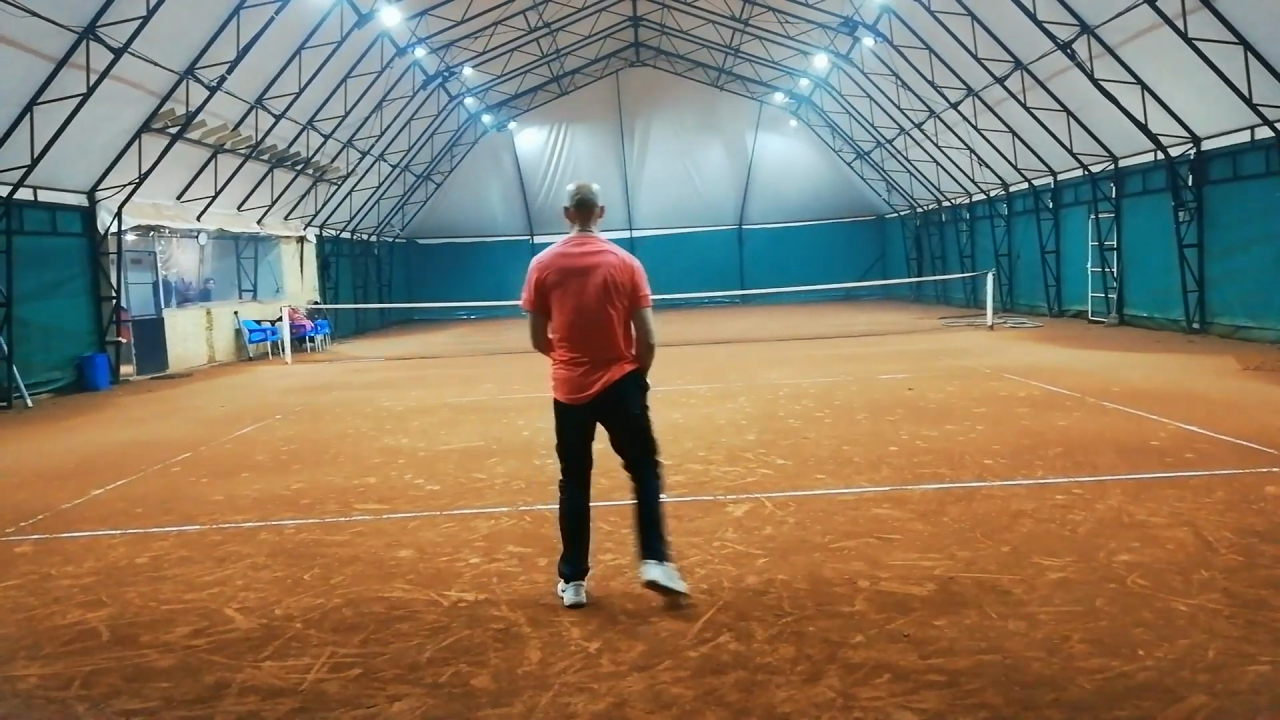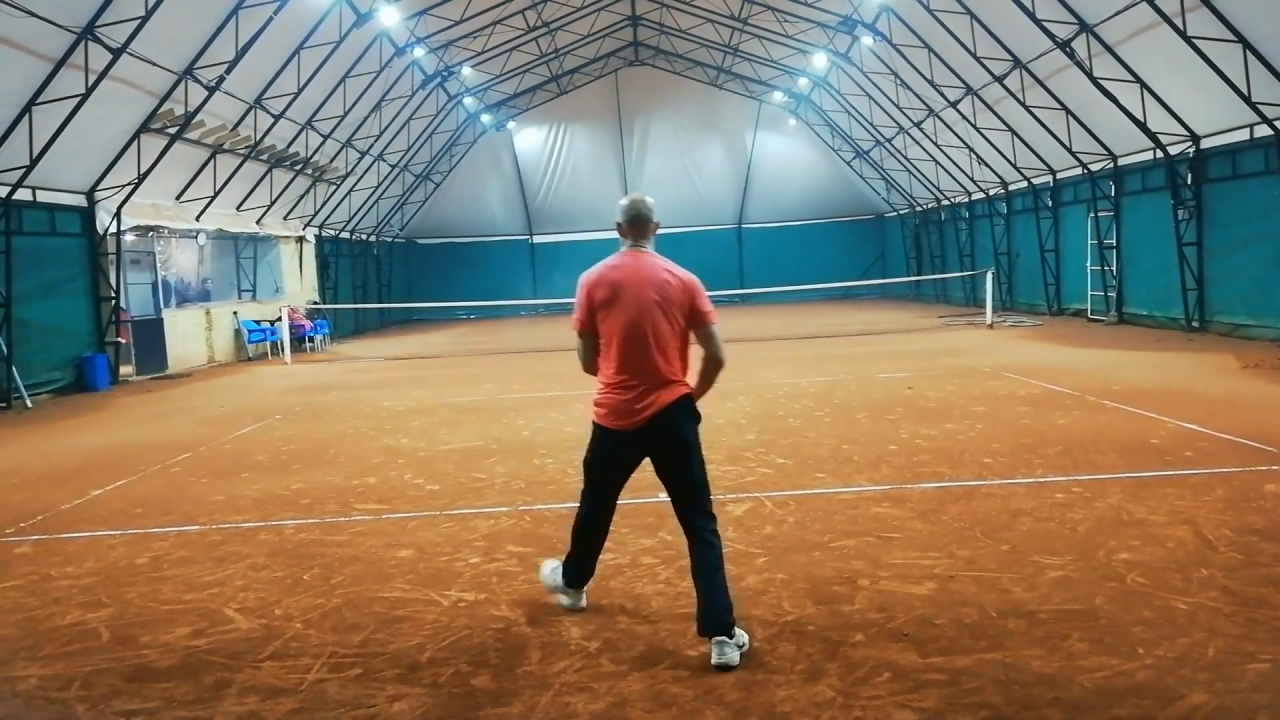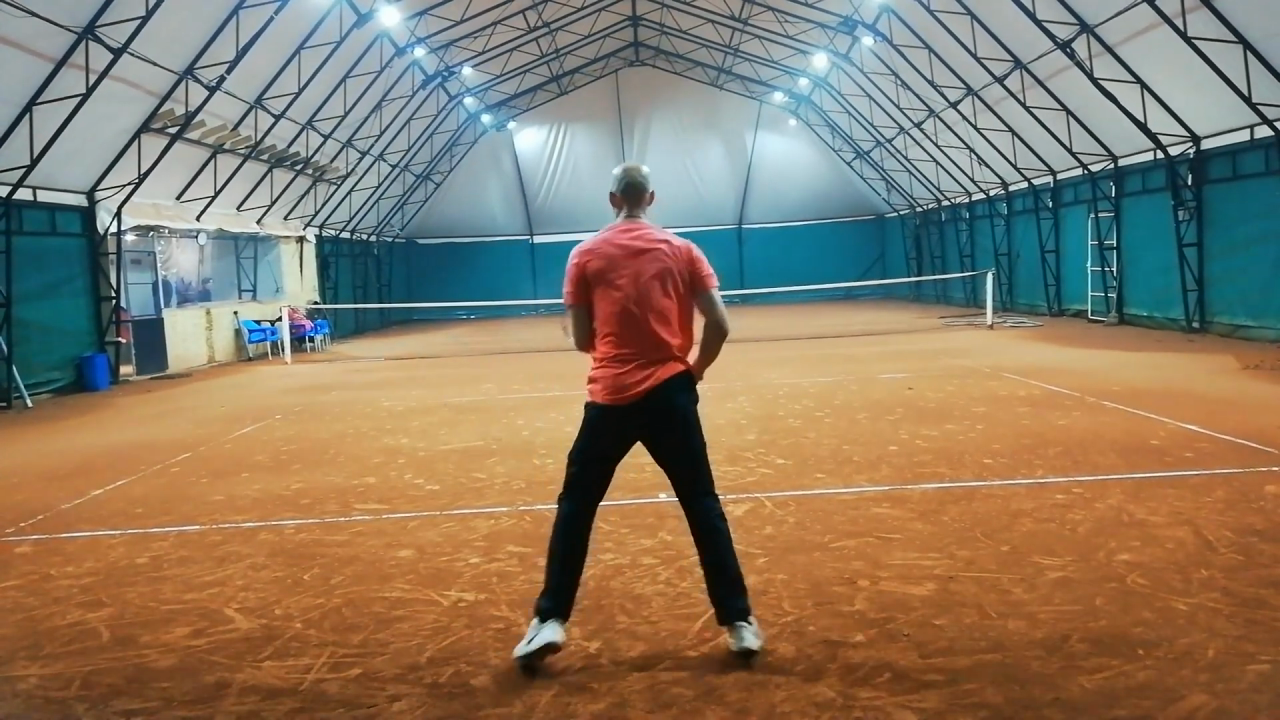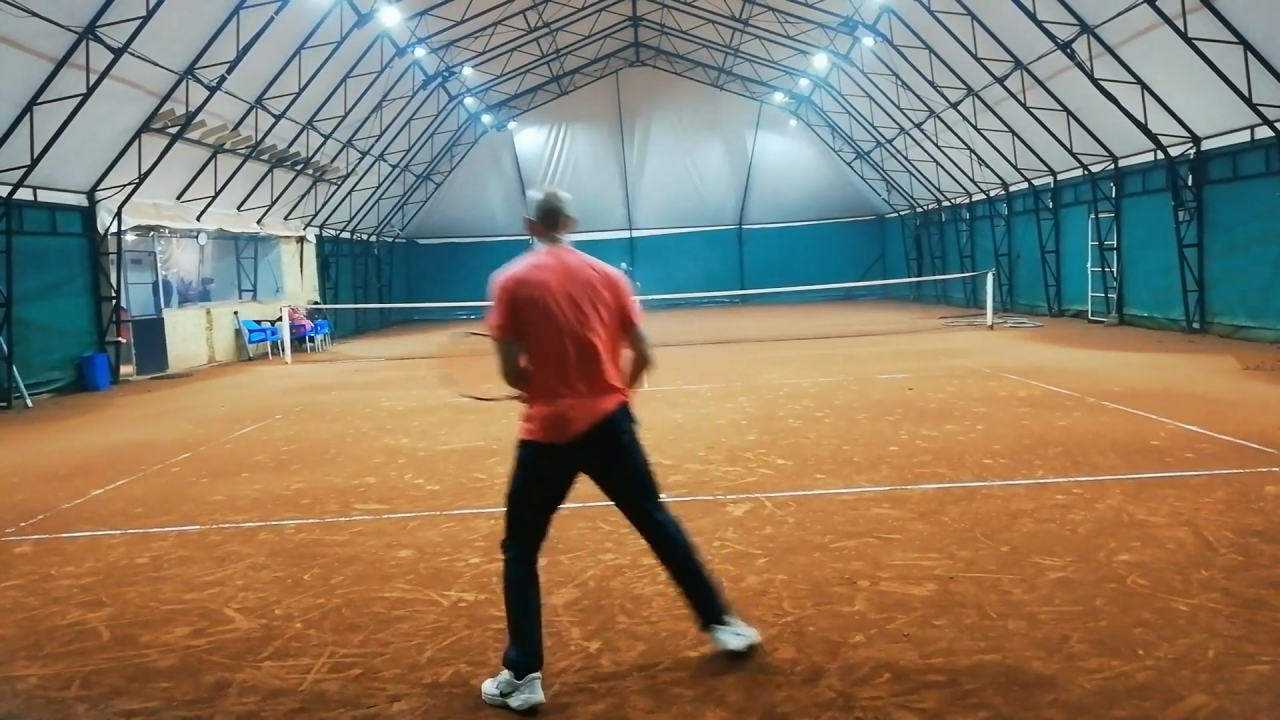
dt=0.3s
person 1, frame 1
left shoulder: (544, 264)
right shoulder: (625, 263)
left elbow: (538, 337)
right elbow: (646, 339)
right wrist: (635, 375)
left hip: (569, 392)
right hip: (620, 388)
left knee: (574, 487)
right knee: (646, 471)
left ankle: (573, 581)
right ankle: (654, 561)
person 1, frame 2
left shoulder: (594, 280)
right shoulder: (684, 281)
left elbow: (588, 361)
right elbow: (715, 357)
right wrist: (693, 395)
left hip: (614, 417)
right hip: (671, 415)
left knee: (595, 505)
right knee: (700, 522)
left ankle: (572, 582)
right ankle: (720, 634)
person 1, frame 3
left shoulder: (585, 253)
right shoulder: (683, 250)
left elbow: (582, 339)
right elbow: (718, 325)
right wrist: (693, 368)
left hip: (610, 398)
right hip: (669, 394)
left knee: (575, 506)
right knee: (703, 507)
left ankle: (550, 622)
right ankle: (739, 624)
person 1, frame 4
left shoulder: (510, 281)
right shoulder: (608, 276)
left elbow: (512, 372)
right elbow: (642, 354)
left hip: (547, 433)
right hip: (609, 420)
left knee: (520, 549)
right knee: (657, 525)
left ankle: (523, 673)
right ankle: (719, 624)
